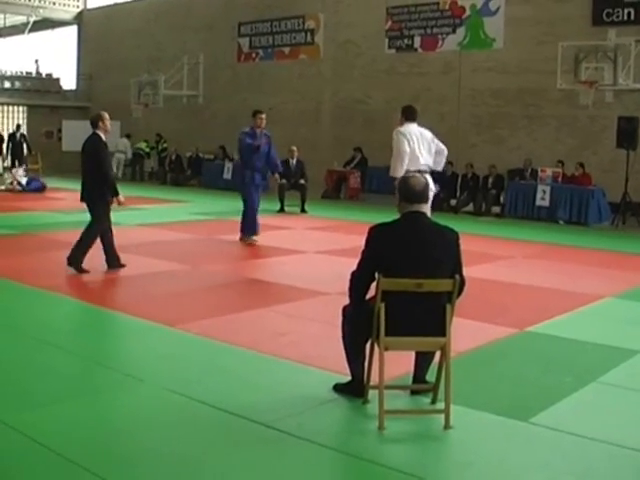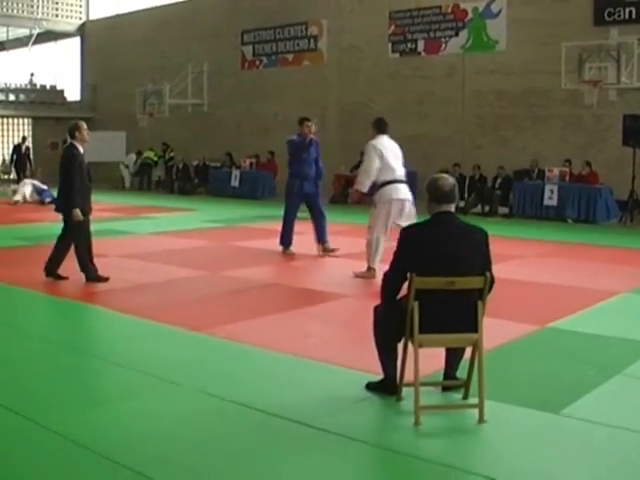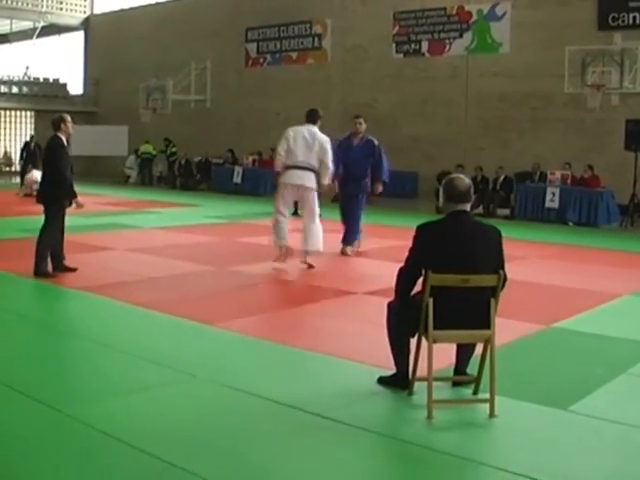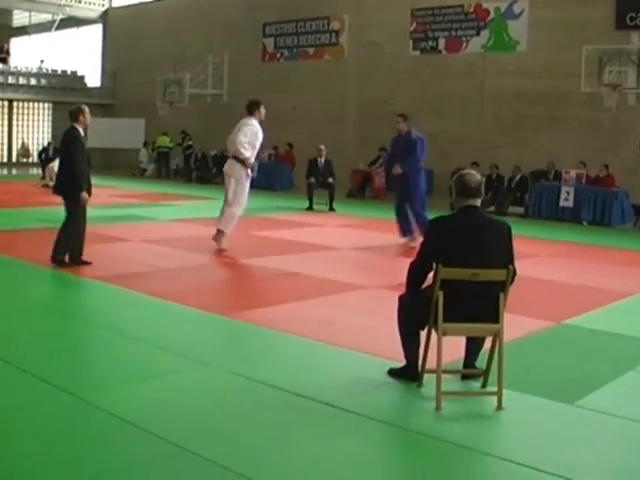
dt=0.7s
person 1, frame 1
left shoulder: (381, 233)
right shoulder: (449, 236)
left elbow: (361, 280)
right elbow: (457, 285)
left wrist: (357, 304)
left hip: (390, 323)
right hip: (433, 325)
left knee: (352, 313)
left ankle: (357, 382)
right ankle: (420, 380)
person 1, frame 2
left shoulder: (412, 234)
right shoulder: (478, 235)
left elbow: (393, 279)
left wrist: (387, 304)
left hip: (422, 321)
right hip: (465, 321)
left knee: (383, 313)
left ankle: (390, 380)
right ankle: (450, 376)
person 1, frame 3
left shoulder: (428, 231)
right shoulder: (492, 234)
left elbow: (409, 274)
left wrist: (400, 299)
left hip: (436, 317)
right hip: (478, 318)
left knee: (397, 309)
left ankle: (401, 375)
right ankle: (461, 371)
person 1, frame 4
left shoulder: (440, 226)
right shoulder: (501, 228)
left elbow: (420, 268)
left wrist: (411, 293)
left hip: (447, 310)
right hip: (486, 312)
left knee: (408, 302)
left ankle: (412, 367)
right ankle: (470, 365)
person 2, frame 1
left shoulder: (90, 141)
right shoulder: (99, 143)
right elbow: (106, 172)
right wrist: (117, 194)
left hip: (91, 191)
right hip: (99, 193)
left knee: (104, 225)
right knee: (98, 226)
left ankle: (113, 260)
right ankle: (75, 259)
person 2, frame 2
left shoulder: (74, 152)
right shoulder: (72, 154)
right elbow: (72, 183)
left wrist: (85, 203)
right wrist: (76, 208)
left hip: (75, 203)
right hip: (73, 205)
left knee: (68, 237)
right knee: (83, 239)
left ankle: (51, 269)
right ankle: (91, 273)
person 2, frame 3
left shoulder: (55, 142)
right shoulder: (58, 144)
right elbow: (63, 174)
left wrist: (69, 195)
right wrist: (74, 196)
left hip: (54, 194)
right hip: (56, 195)
left knee: (56, 230)
right knee: (50, 230)
left ankle: (58, 263)
right ankle: (40, 266)
person 2, frame 4
left shoulder: (73, 134)
right shoulder: (74, 136)
right elbow: (75, 165)
left wrist: (83, 188)
right wrist: (82, 190)
left hip: (74, 186)
right hip: (74, 188)
left knee: (77, 221)
right knee: (74, 222)
left ankle: (75, 256)
right ankle: (59, 255)
person 3, frame 1
left shoulder: (400, 132)
right shoulder: (426, 133)
left elbow: (401, 155)
right elbow: (442, 151)
left wrist: (397, 176)
right wrist: (434, 168)
right hip: (426, 180)
person 3, frame 2
left shoulder: (374, 145)
right shoulder: (394, 145)
left elbow: (369, 170)
left wrist: (358, 189)
left hip: (387, 193)
right hip: (403, 191)
left knee: (375, 232)
left ankle: (371, 269)
person 3, frame 3
left shoulder: (291, 131)
right shoulder: (323, 138)
left elbow: (280, 153)
right elbow: (327, 164)
left wrist: (279, 171)
right wrist: (323, 181)
left hip: (290, 176)
right hip: (309, 179)
left knee: (281, 213)
right knee: (311, 218)
left ankle: (284, 248)
right ankle: (308, 255)
person 3, frame 4
left shoulder: (245, 123)
right shoulder: (251, 125)
left elbow: (231, 141)
right elbow: (239, 140)
right wrist: (247, 157)
left hip: (234, 166)
right hip: (239, 169)
left knee: (231, 203)
right knee: (236, 204)
left ankle: (219, 235)
right ankle: (219, 235)
person 4, frame 1
left shoulder: (267, 137)
right shoulder: (245, 134)
left elbow: (271, 156)
right elbow: (246, 146)
left wrist: (275, 171)
right wrist: (257, 144)
left hip: (259, 175)
right hip: (248, 175)
left knee: (253, 206)
right knee: (251, 204)
left ankle: (244, 234)
right ankle: (249, 234)
person 4, frame 2
left shoulder: (314, 142)
right shoulder: (293, 142)
right elbow: (300, 147)
left wrist: (318, 180)
right wrist: (309, 137)
left hip: (311, 184)
right hip: (295, 184)
left knee: (319, 214)
right knee: (290, 216)
left ankle: (323, 245)
right ankle: (285, 246)
person 4, frame 3
left shoulder: (371, 143)
right shoulder: (344, 142)
left elbow: (380, 162)
right elbow: (336, 160)
left wrist: (379, 181)
right wrist: (335, 179)
left hip: (360, 184)
right hip: (345, 182)
left knee: (355, 215)
right knee: (346, 214)
left ankle: (346, 245)
right ankle: (356, 237)
person 4, frame 4
left shoulder: (415, 138)
right shoulder: (396, 140)
left elbow: (416, 158)
right elbow: (392, 157)
left wrist: (401, 167)
left hip: (415, 177)
right hip: (403, 177)
left knee: (416, 208)
right knee: (400, 208)
right ankle: (410, 235)
